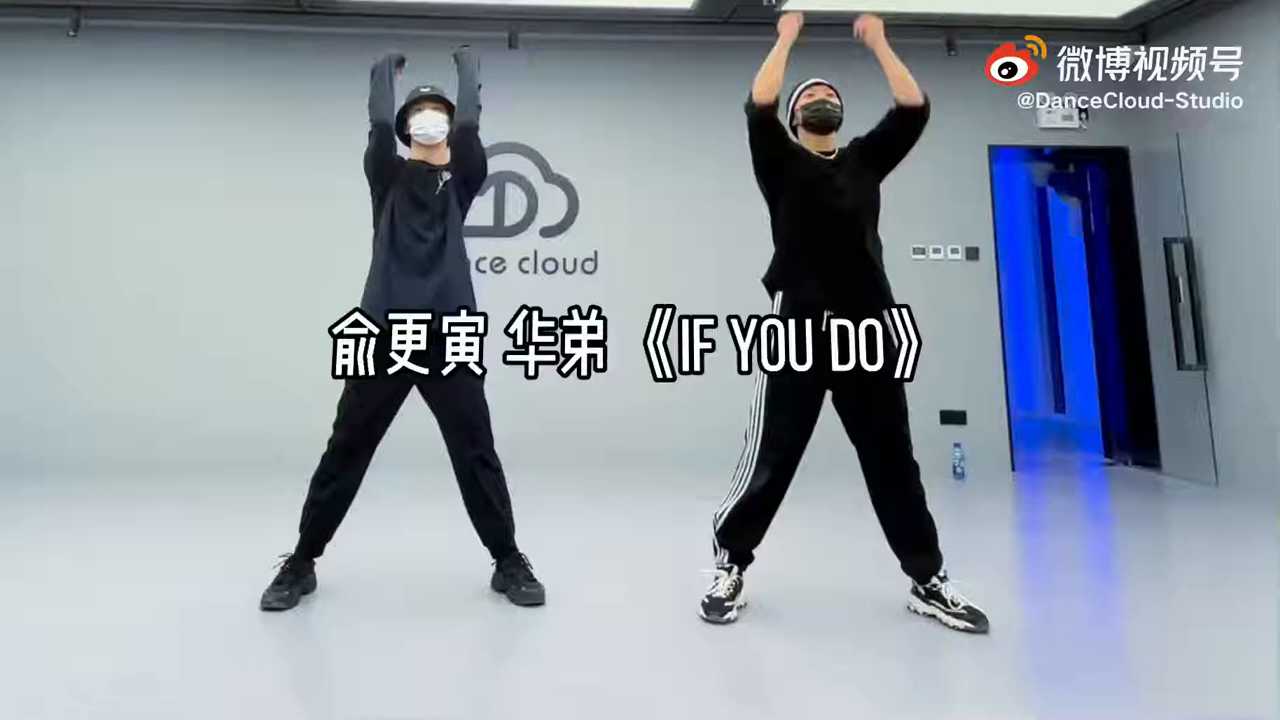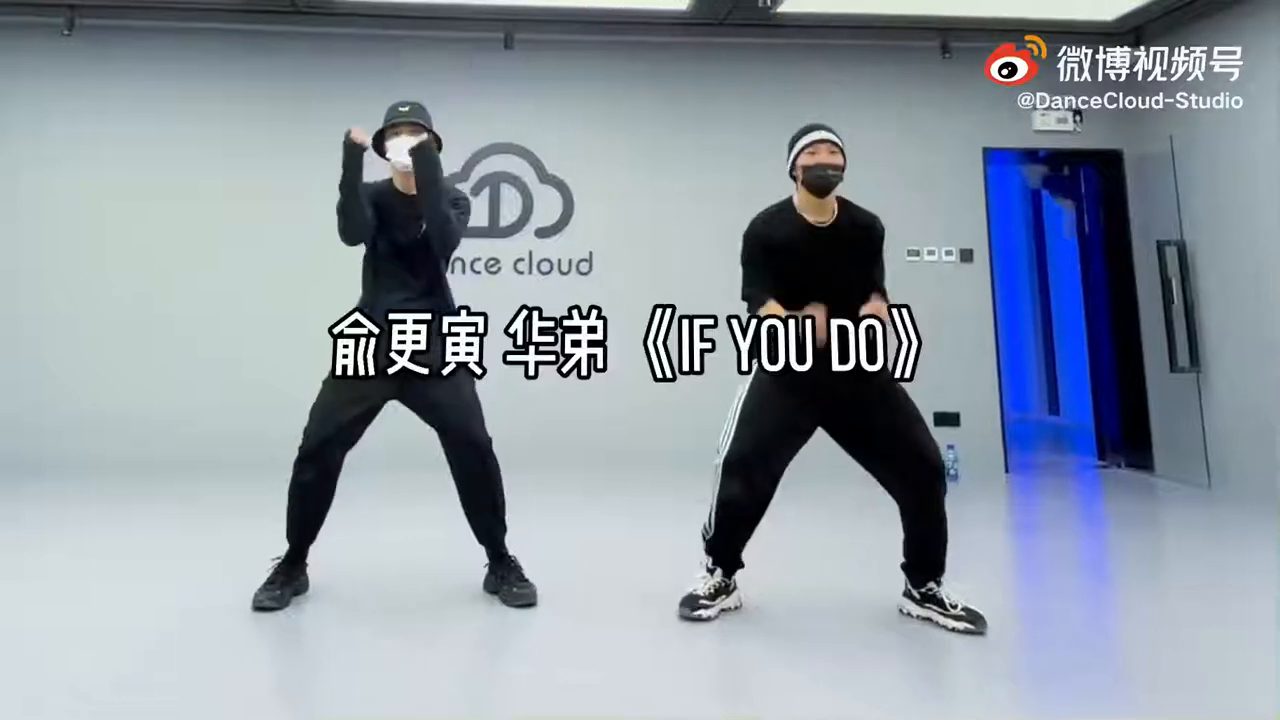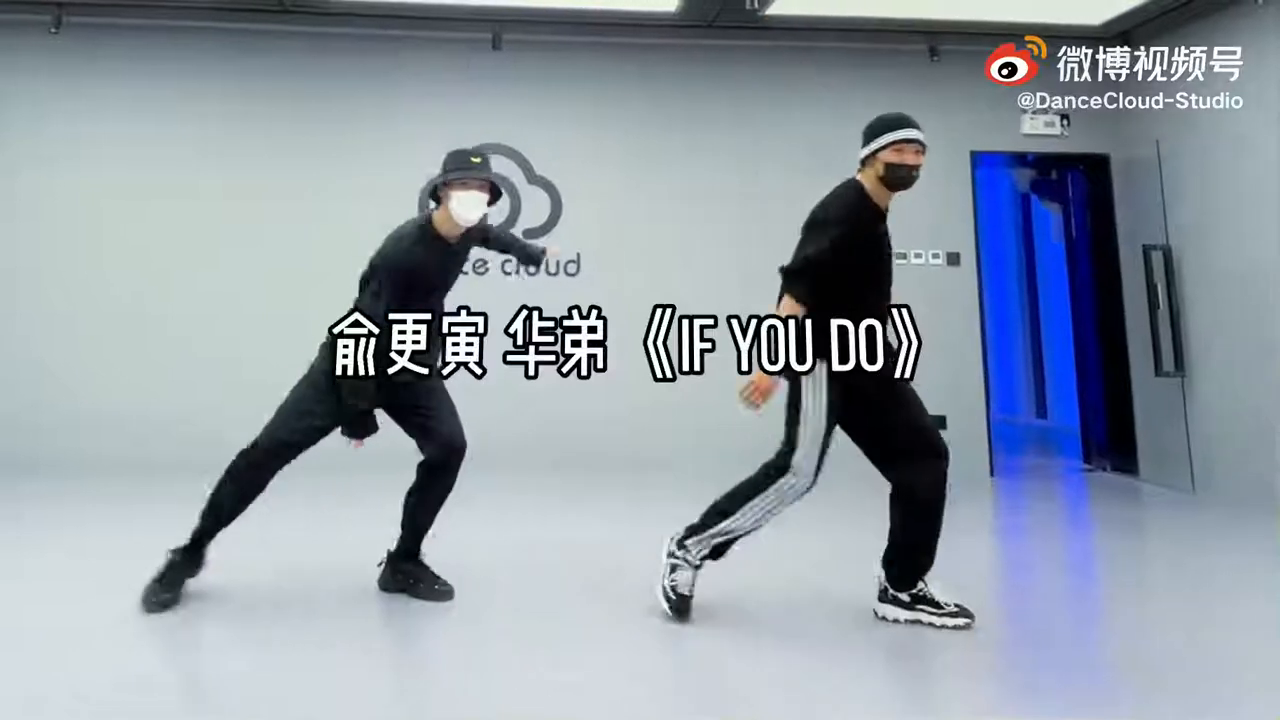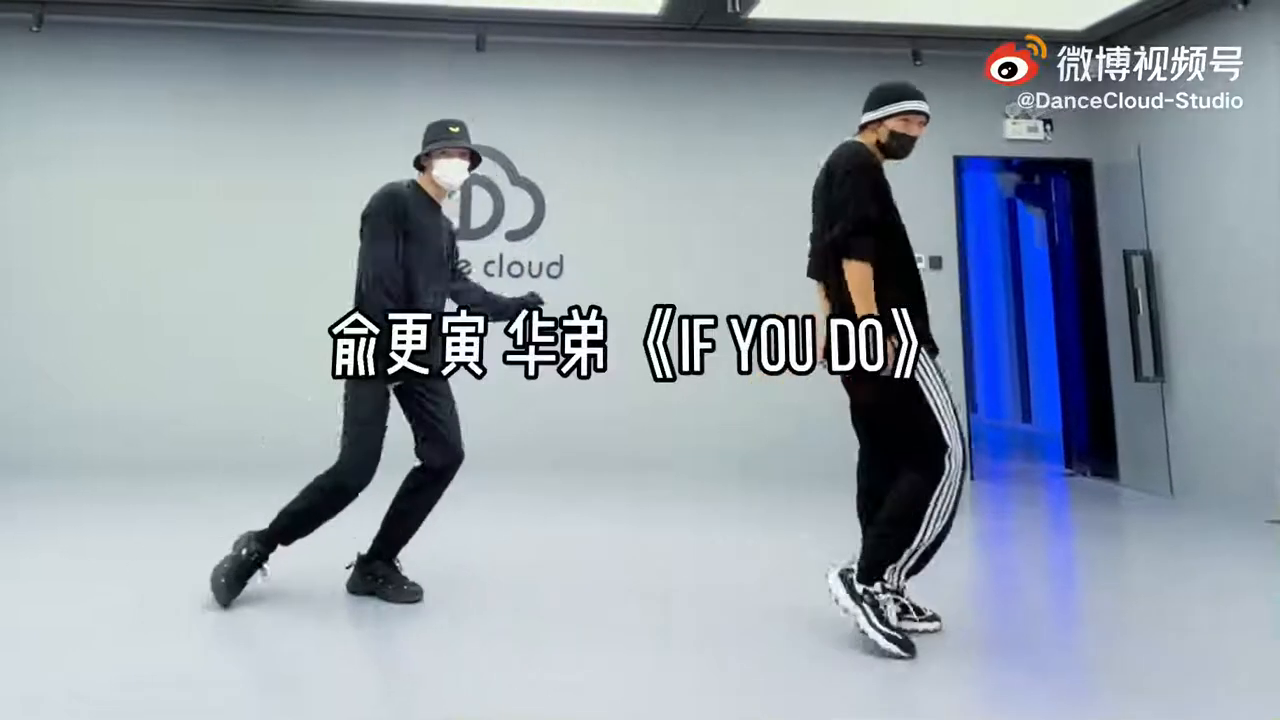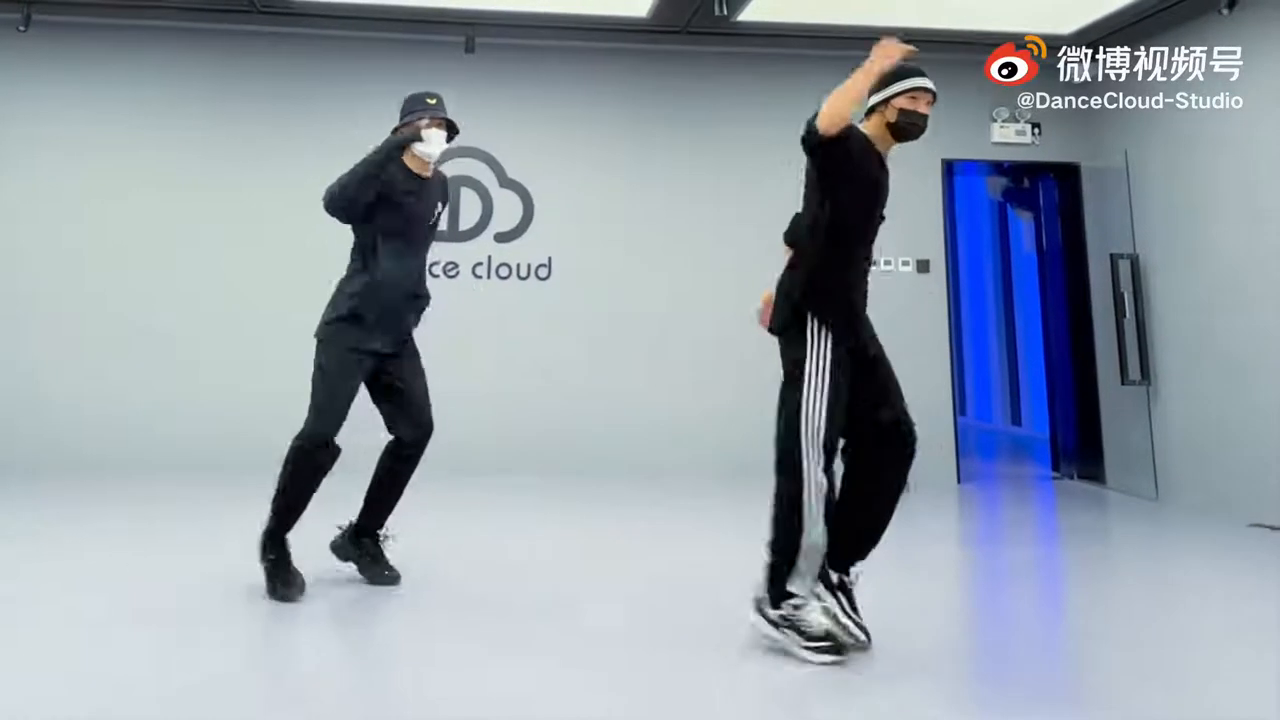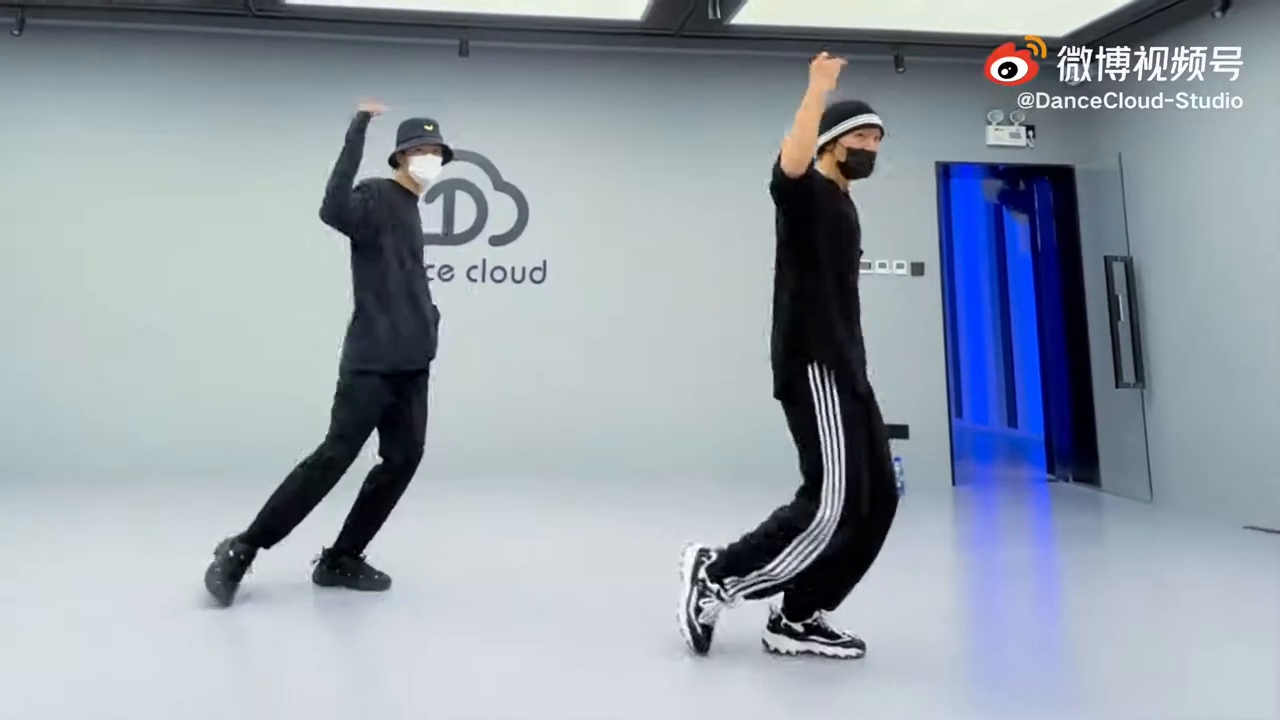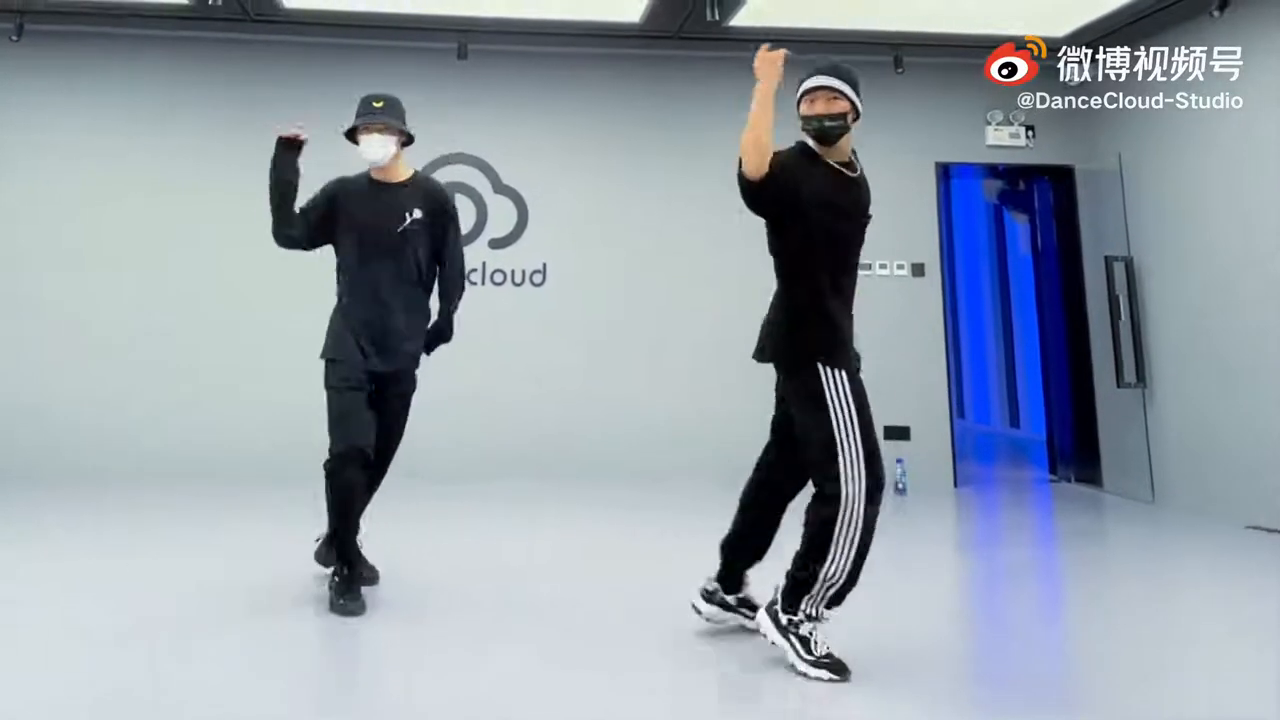
dt=0.5s
person 1, frame 1
left shoulder: (865, 159)
right shoulder: (779, 160)
left elbow: (912, 108)
right elbow: (759, 103)
left wrist: (878, 43)
right wrist: (787, 37)
left hip: (866, 330)
right hip: (799, 326)
left knee: (892, 457)
right knee: (770, 456)
left ankle: (928, 581)
right ankle: (730, 568)
person 1, frame 2
left shoulder: (866, 228)
right shoulder: (767, 229)
left elbow: (875, 295)
right elbow: (762, 304)
left wrist: (876, 314)
left hip: (857, 370)
right hip: (787, 369)
left knee: (923, 468)
right knee: (743, 465)
left ankle: (924, 586)
right ankle: (719, 575)
person 1, frame 3
left shoulder: (869, 205)
right shoulder: (847, 209)
right elbow: (800, 285)
right hip: (827, 358)
left knee: (924, 457)
right knee: (797, 471)
left ankle: (903, 588)
right ankle: (691, 550)
person 1, frame 4
left shoulder: (844, 171)
right shoulder: (855, 163)
left elbow: (821, 263)
right elbow: (853, 248)
left wrist: (833, 330)
right wrist: (871, 324)
right hip: (889, 334)
left knee: (888, 464)
right knee: (942, 459)
left ankle: (879, 588)
right ankle: (869, 579)
person 1, frame 5
left shoulder: (875, 163)
right shoulder: (845, 150)
right elbow: (824, 124)
left wrist: (781, 289)
right wrist: (875, 64)
left hip: (844, 320)
right hip: (814, 322)
left knee: (892, 442)
right knee: (811, 456)
left ankle: (829, 573)
right ankle: (782, 599)
person 1, frame 6
left shoulder: (841, 204)
right shoulder: (808, 194)
right elbow: (789, 164)
right wrist: (818, 91)
left hip: (845, 369)
right hip: (814, 367)
left knee: (877, 501)
right knee: (830, 507)
left ankle: (798, 618)
right ankle: (715, 574)
person 1, frame 7
left shoulder: (852, 169)
right shoulder: (794, 169)
right elbow: (753, 172)
right wrist: (764, 85)
left hip: (820, 341)
right hip: (811, 344)
left knee: (788, 461)
right knee: (853, 481)
left ankle: (725, 586)
right ankle: (793, 614)
person 2, frame 1
left shoulder: (464, 178)
right shoulder: (388, 176)
left elbow: (469, 130)
right elbow: (378, 130)
left wrist: (467, 69)
right wrist: (384, 72)
left hip: (449, 333)
right hip: (385, 332)
left knee: (476, 454)
right knee: (346, 451)
left ankle: (509, 562)
right ankle: (301, 563)
person 2, frame 2
left shoulder: (450, 201)
right shoulder: (373, 198)
left elbow: (441, 243)
right elbow: (352, 233)
left wrist: (430, 171)
right wrist: (351, 160)
left hip: (434, 349)
right hip: (371, 346)
left knee: (473, 447)
right knee: (318, 450)
left ankle: (500, 564)
right ankle: (292, 566)
person 2, frame 3
left shoulder: (462, 230)
right shoulder: (404, 250)
left wrist: (523, 250)
right wrist: (358, 412)
left hip: (409, 365)
left knee: (448, 447)
right knee: (273, 449)
left ankle: (404, 563)
right ankle: (191, 552)
person 2, frame 4
left shoulder: (442, 224)
right shoulder: (392, 200)
left elbow: (455, 286)
right elbow: (376, 278)
left wrist: (515, 306)
right wrist: (385, 347)
left hip: (424, 356)
right hip: (375, 351)
left knee: (445, 456)
right knee: (355, 470)
left ankle: (376, 564)
right ankle: (261, 544)
person 2, frame 5
left shoulder: (438, 187)
right shoulder: (383, 175)
right elbow: (336, 202)
right wrist: (393, 145)
left hip: (396, 334)
right hip: (351, 327)
left knee: (415, 431)
right knee: (321, 435)
left ankle: (362, 536)
right ankle: (274, 547)
person 2, frame 6
left shoulder: (411, 209)
right shoulder: (376, 197)
right elbow: (334, 209)
left wrist: (427, 313)
right wrist: (357, 131)
left hip: (411, 360)
right hip: (372, 357)
left knee: (404, 458)
right knee: (334, 456)
left ankle: (341, 558)
right ankle: (242, 548)
person 2, frame 7
left shoulder: (431, 197)
right shoulder: (342, 195)
left elbow: (451, 269)
right elbow: (288, 234)
left wrist: (443, 326)
right wrist: (286, 159)
left hip: (402, 352)
right hip: (349, 349)
left knee: (379, 456)
right knee: (348, 454)
left ankle: (339, 543)
right ankle: (348, 570)
